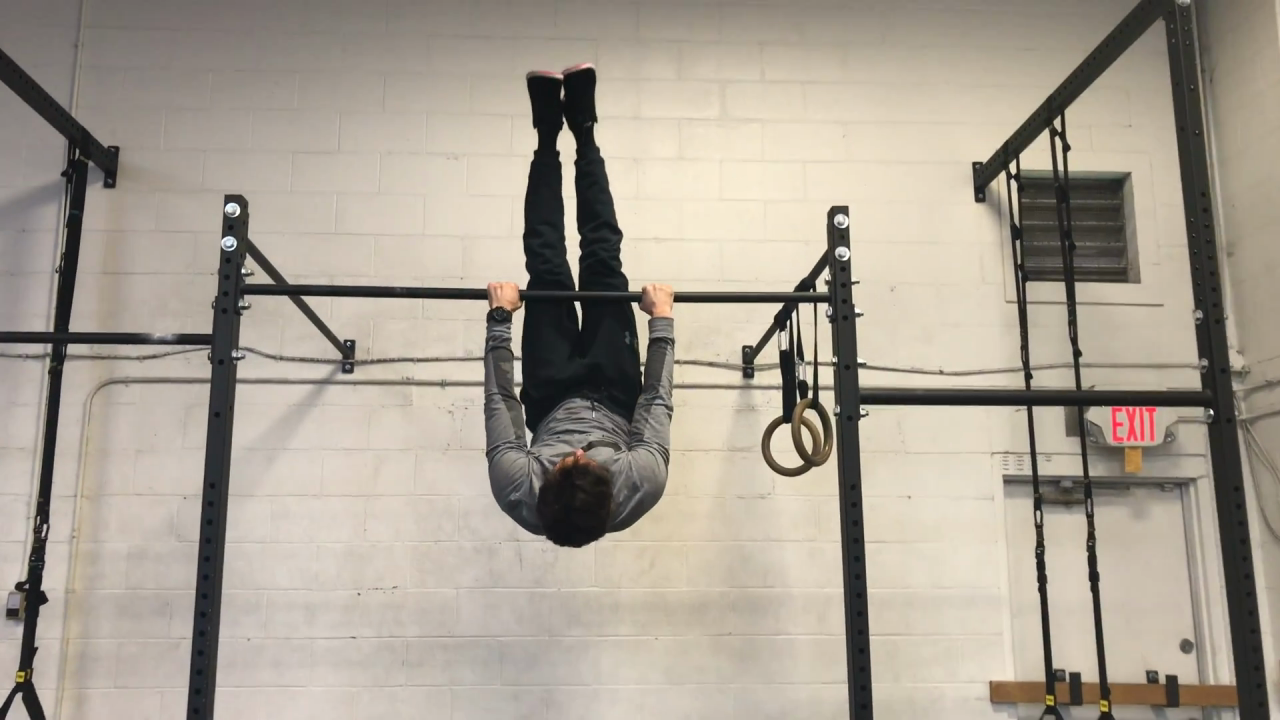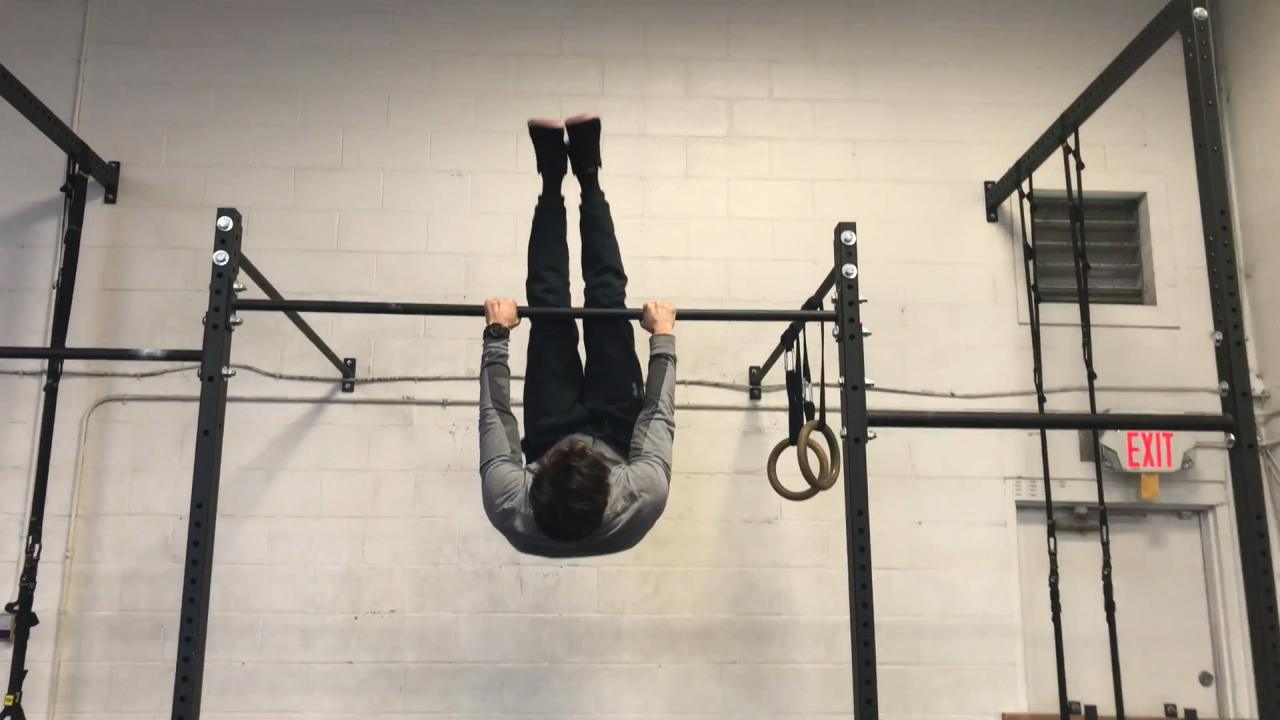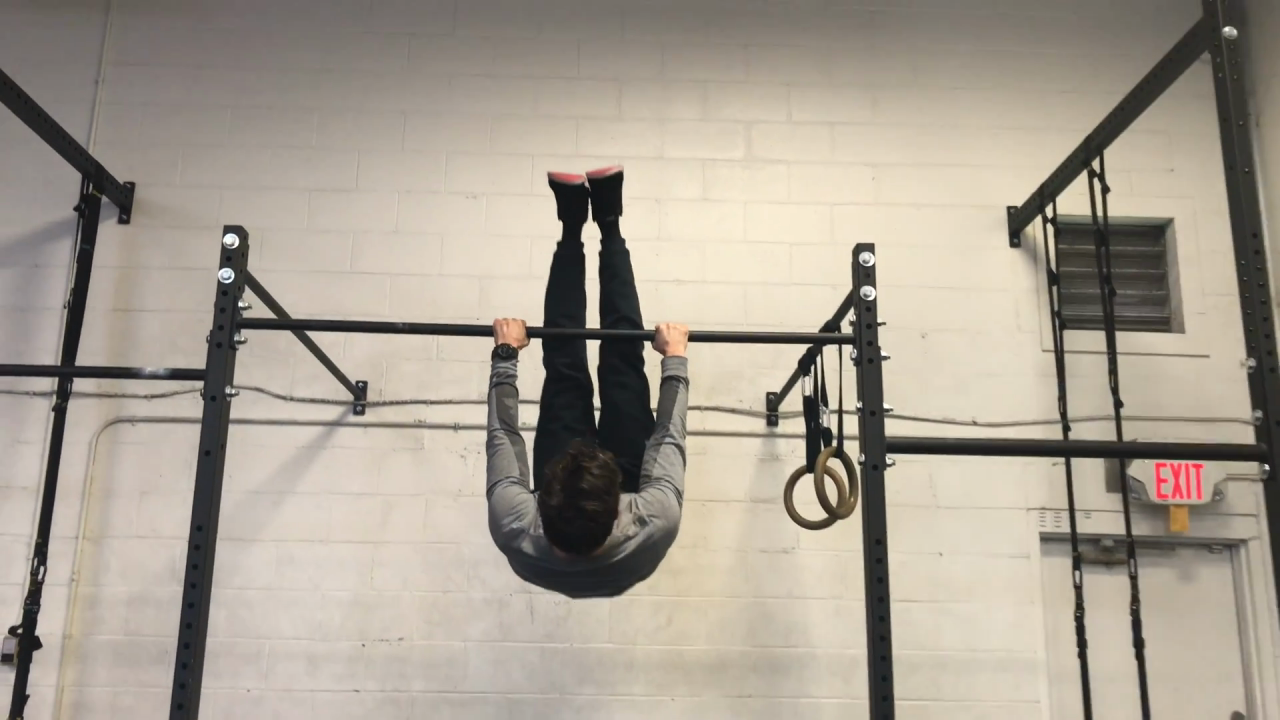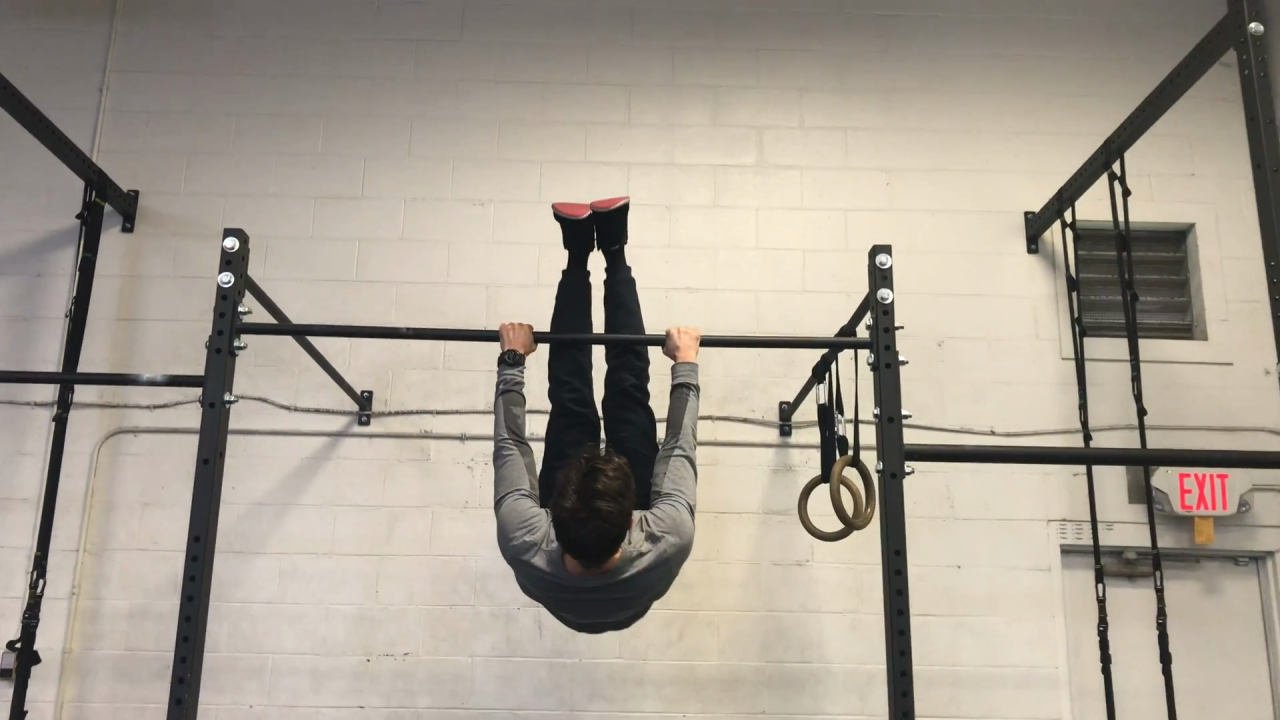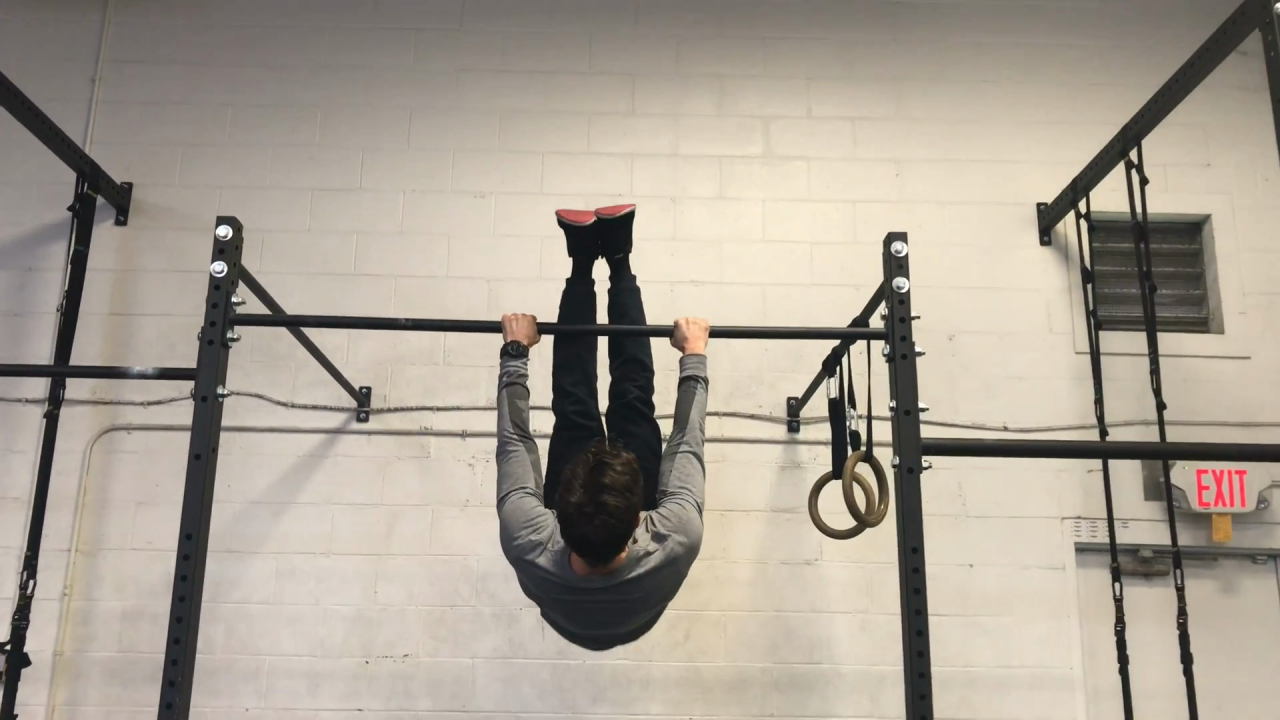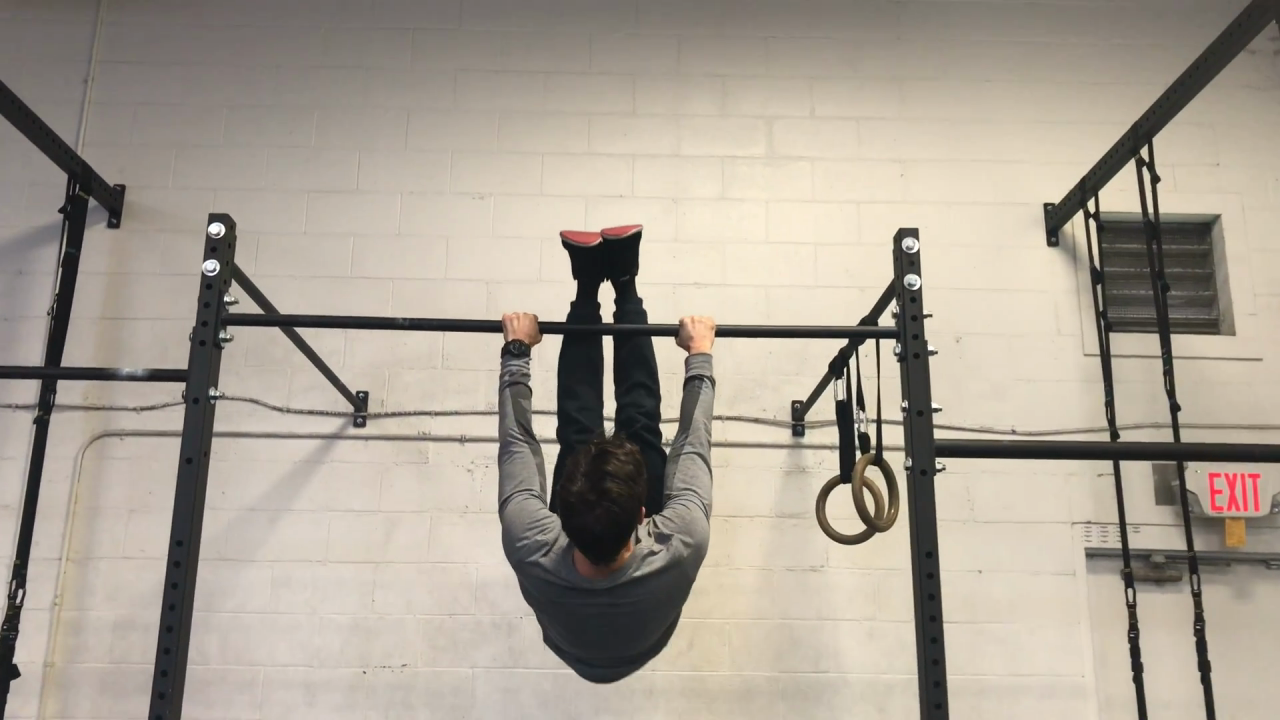
dt=0.3s
person 1, frame 1
left shoulder: (519, 495)
right shoulder: (640, 489)
left elbow: (499, 400)
right elbow: (657, 401)
left wrist: (499, 319)
right wrist: (661, 322)
left hip: (551, 404)
right hip: (612, 403)
left knee: (548, 278)
right knee: (603, 271)
left ankle: (550, 135)
right ankle: (582, 133)
person 1, frame 2
left shoulder: (512, 516)
right shoulder: (639, 508)
left elbow: (494, 414)
right elbow: (658, 416)
left wrist: (496, 336)
right wrist: (662, 340)
left hip: (546, 435)
right hip: (613, 437)
left knee: (551, 321)
right knee: (608, 313)
left ankle: (552, 181)
right ankle: (587, 177)
person 1, frame 3
left shoulder: (519, 539)
right shoulder: (650, 534)
left elbow: (502, 436)
right elbow: (669, 440)
left wrist: (505, 356)
right wrist: (675, 362)
right hip: (624, 477)
left knee: (565, 370)
right knee: (622, 364)
left ankle: (573, 228)
right ankle: (608, 224)
person 1, frame 4
left shoulder: (527, 550)
right shoulder: (665, 547)
left elbow: (510, 445)
right elbow: (679, 447)
left wrist: (512, 361)
right wrist: (685, 367)
left knee: (570, 404)
right knee: (629, 396)
left ankle: (578, 255)
right ankle: (613, 254)
person 1, frame 5
left shoulder: (531, 549)
right shoulder: (673, 547)
left elbow: (514, 441)
right elbow: (687, 445)
left wrist: (515, 353)
right wrist: (693, 358)
left knee: (574, 414)
right knee: (633, 407)
left ankle: (584, 265)
person 1, frame 6
left shoulder: (534, 551)
right shoulder: (677, 553)
left elbow: (517, 443)
right elbow: (693, 446)
left wrist: (516, 353)
right wrist: (699, 358)
left knee: (576, 433)
right knee: (642, 428)
